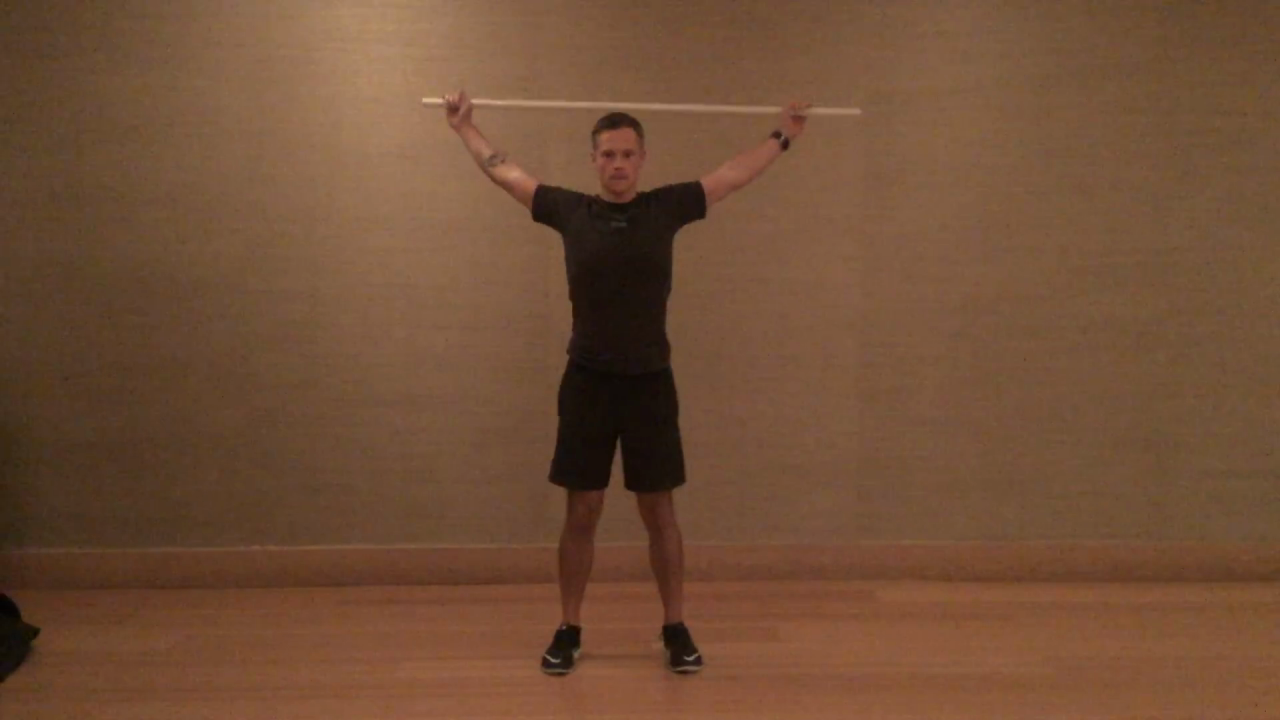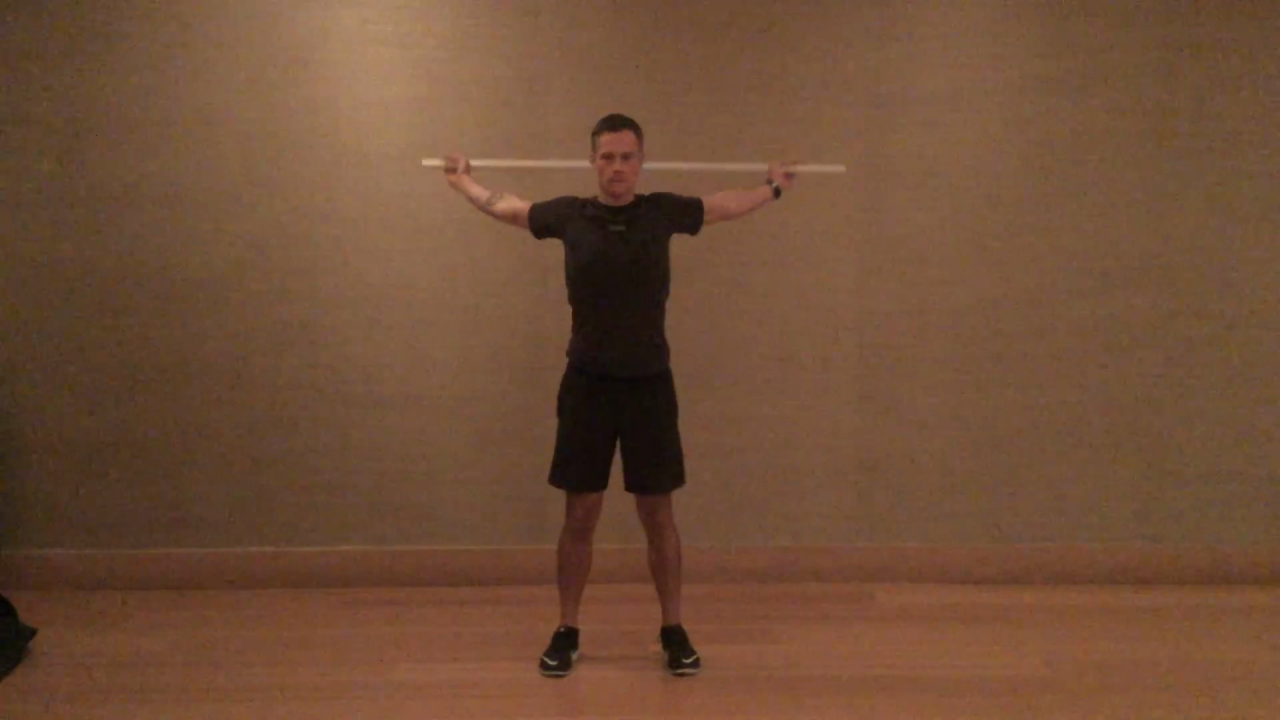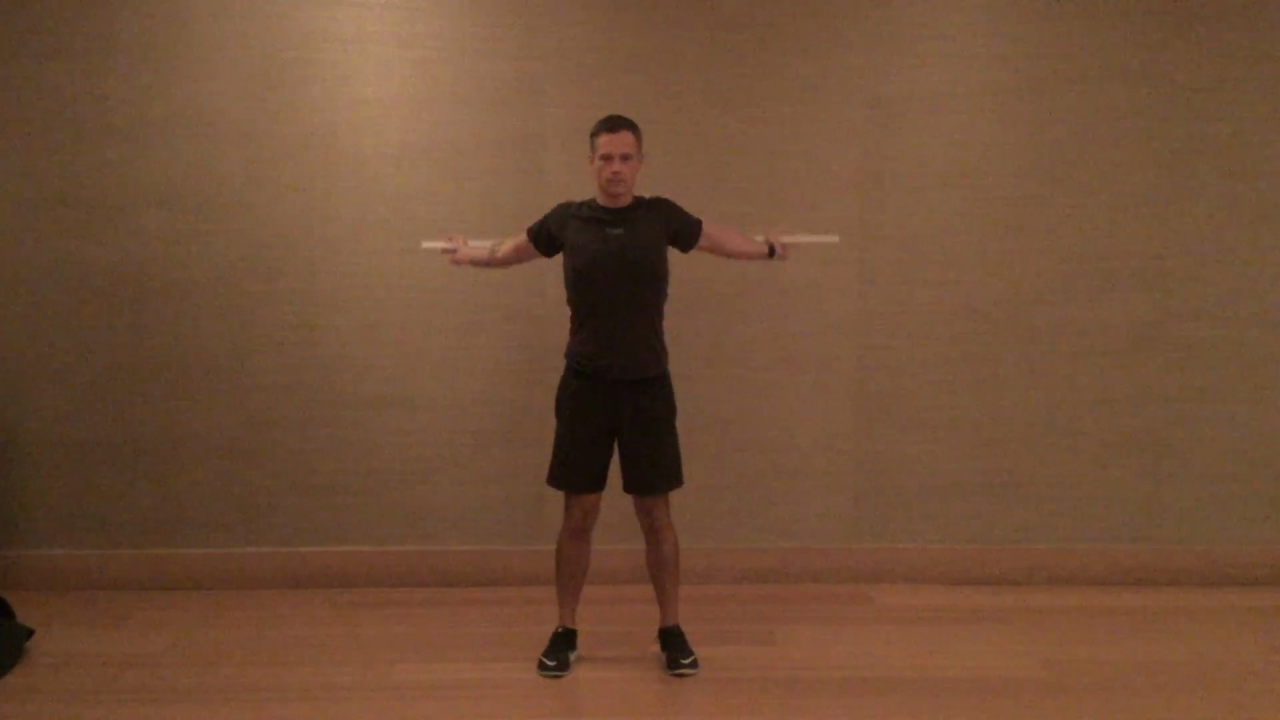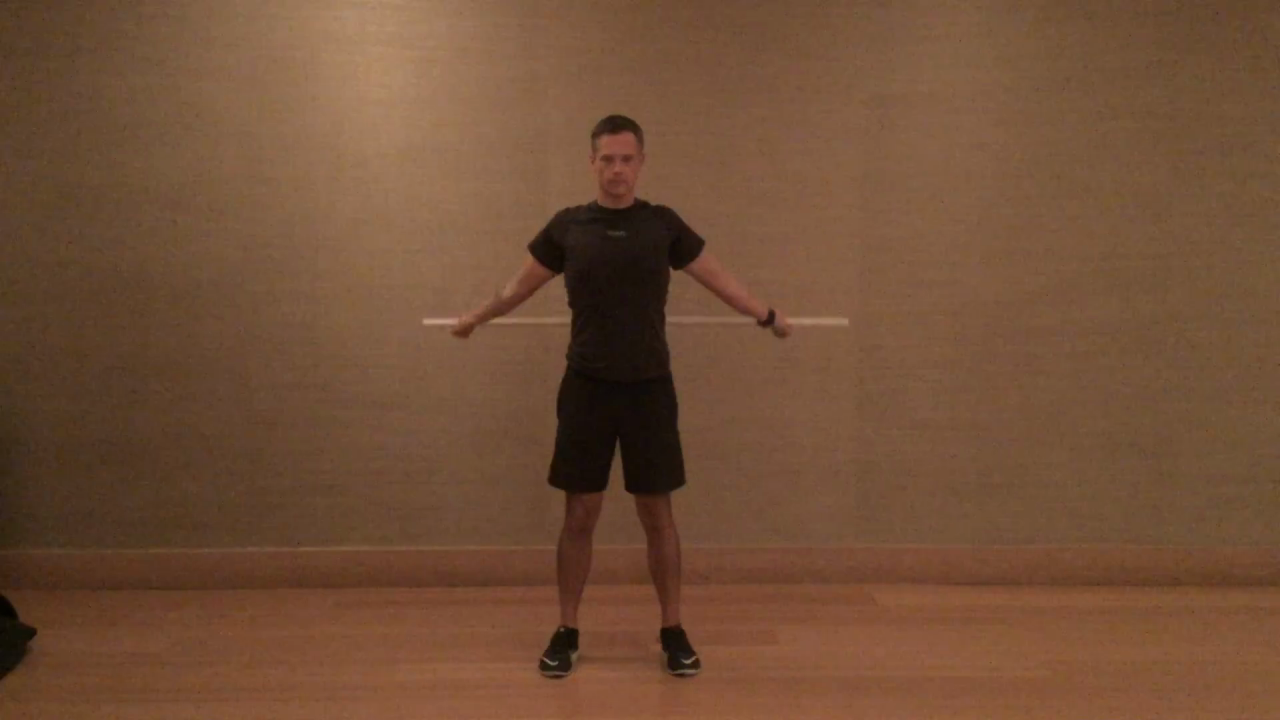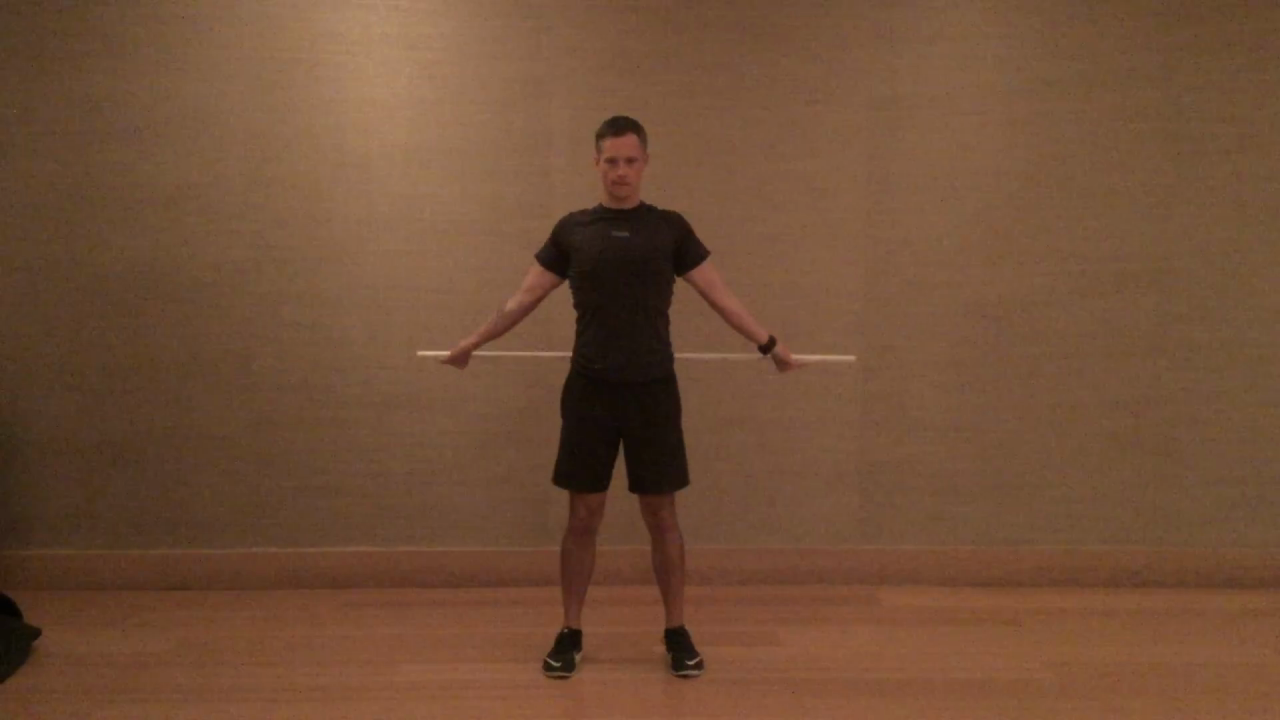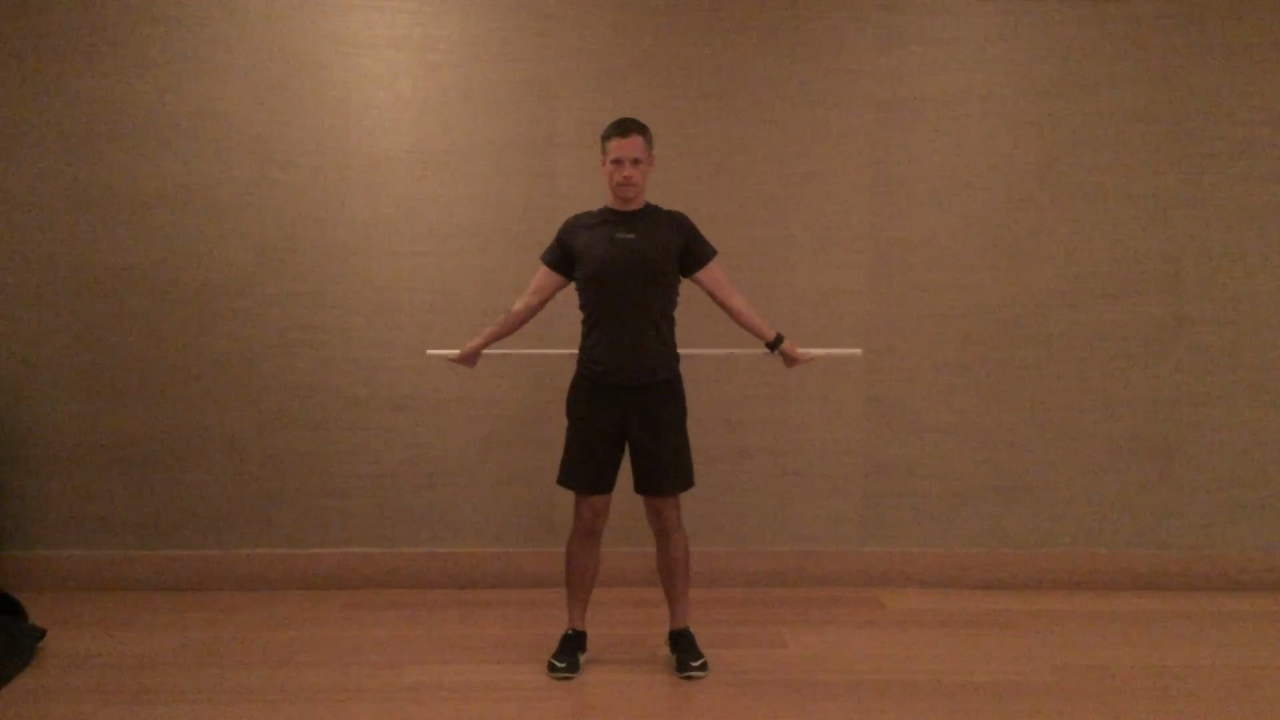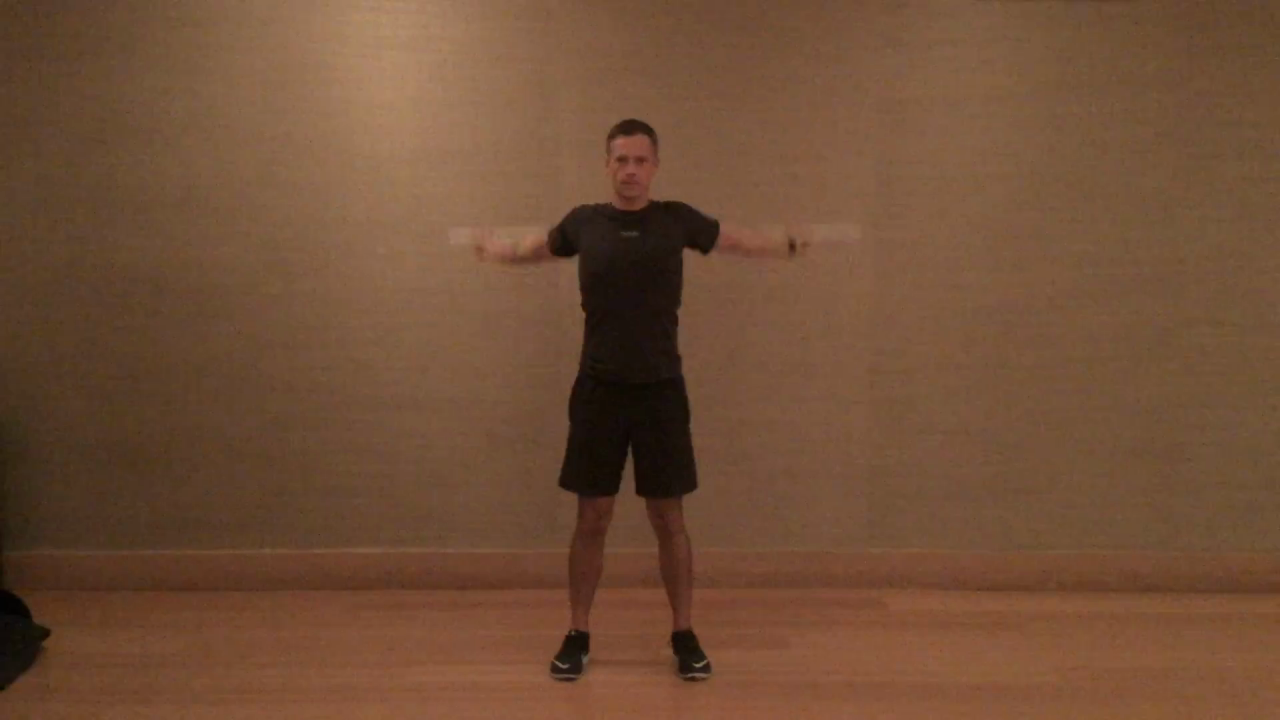
dt=0.3s
person 1, frame 1
left shoulder: (666, 208)
right shoulder: (569, 211)
left elbow: (732, 174)
right elbow: (504, 170)
left wrist: (782, 136)
right wrist: (464, 126)
left hip: (650, 383)
right hip: (587, 382)
left knee: (659, 512)
right knee: (580, 512)
left ankle: (675, 627)
right ankle: (569, 629)
person 1, frame 2
left shoulder: (664, 211)
right shoulder: (569, 214)
left elbow: (724, 205)
right elbow: (507, 208)
left wrist: (772, 187)
right wrist: (465, 182)
left hip: (650, 385)
right hip: (586, 385)
left knee: (658, 514)
right knee: (579, 514)
left ankle: (673, 630)
right ankle: (567, 631)
person 1, frame 3
left shoulder: (662, 216)
right shoulder: (567, 220)
left elbow: (716, 238)
right elbow: (512, 249)
left wrist: (768, 249)
right wrist: (469, 254)
left hip: (648, 387)
right hip: (584, 386)
left knee: (656, 515)
right knee: (578, 516)
left ankle: (671, 631)
right ankle: (565, 632)
person 1, frame 4
left shoulder: (663, 223)
right shoulder: (568, 225)
left elbow: (716, 277)
right elbow: (522, 284)
left wrist: (767, 316)
right wrist: (476, 318)
left hip: (649, 387)
right hip: (585, 388)
left knee: (657, 515)
right knee: (579, 514)
left ankle: (672, 631)
right ankle: (566, 632)
person 1, frame 5
left shoulder: (670, 227)
right shoulder: (573, 228)
left elbow: (718, 293)
right elbow: (526, 295)
left wrist: (768, 344)
right wrist: (475, 342)
left hip: (653, 389)
right hip: (589, 389)
left knee: (662, 515)
right knee: (582, 516)
left ankle: (676, 632)
right ankle: (570, 633)
person 1, frame 6
left shoulder: (675, 228)
right shoulder: (579, 229)
left elbow: (724, 291)
right elbow: (533, 296)
left wrist: (775, 341)
right wrist: (484, 341)
left hip: (658, 390)
right hip: (595, 391)
left knee: (667, 517)
right knee: (587, 517)
left ankle: (681, 633)
right ankle: (574, 634)
person 1, frame 7
left shoulder: (678, 219)
right shoulder: (583, 222)
left elbow: (738, 239)
right elbow: (536, 247)
left wrist: (789, 245)
right wrist: (496, 249)
left hip: (661, 390)
right hip: (598, 391)
left knee: (669, 519)
right knee: (591, 519)
left ankle: (684, 635)
right ankle: (578, 635)
